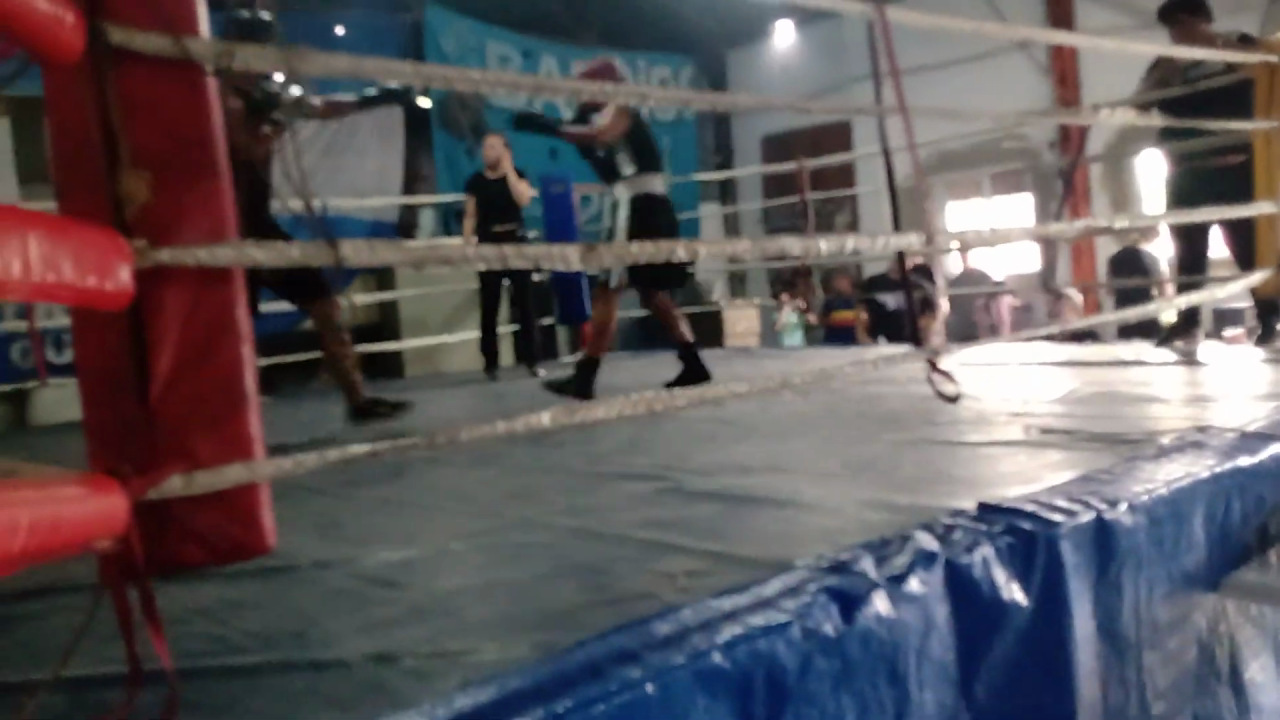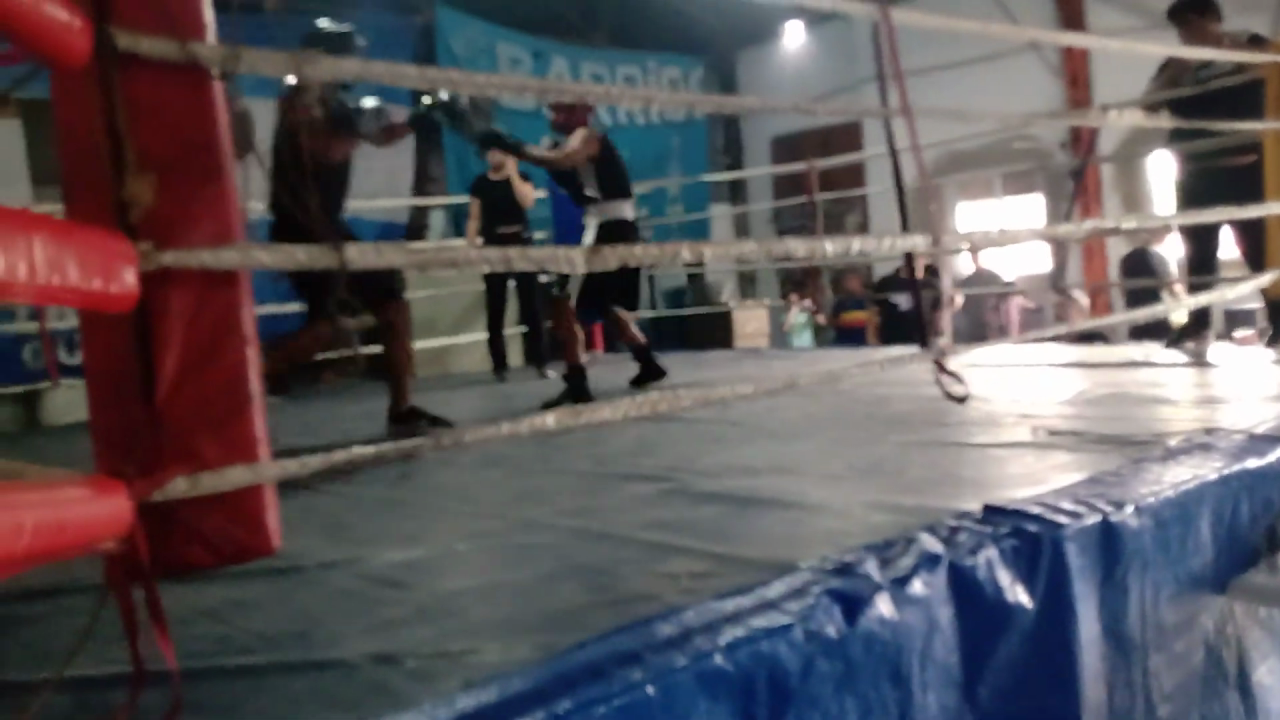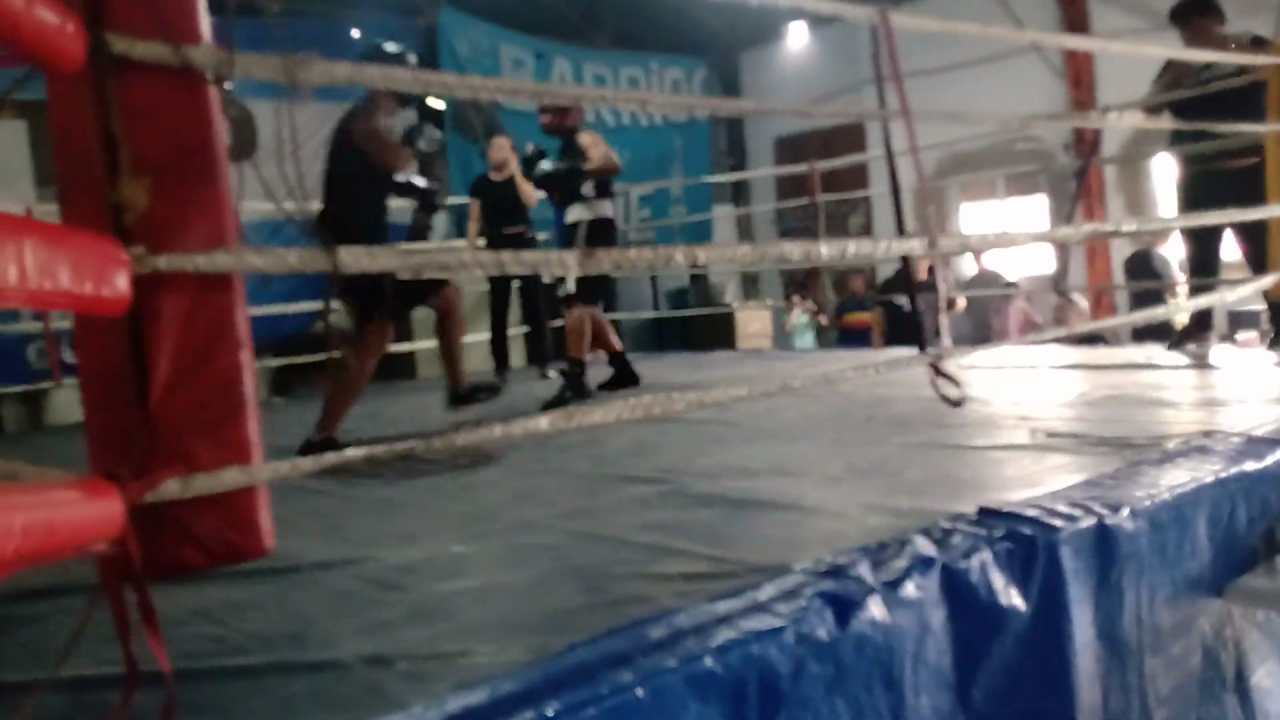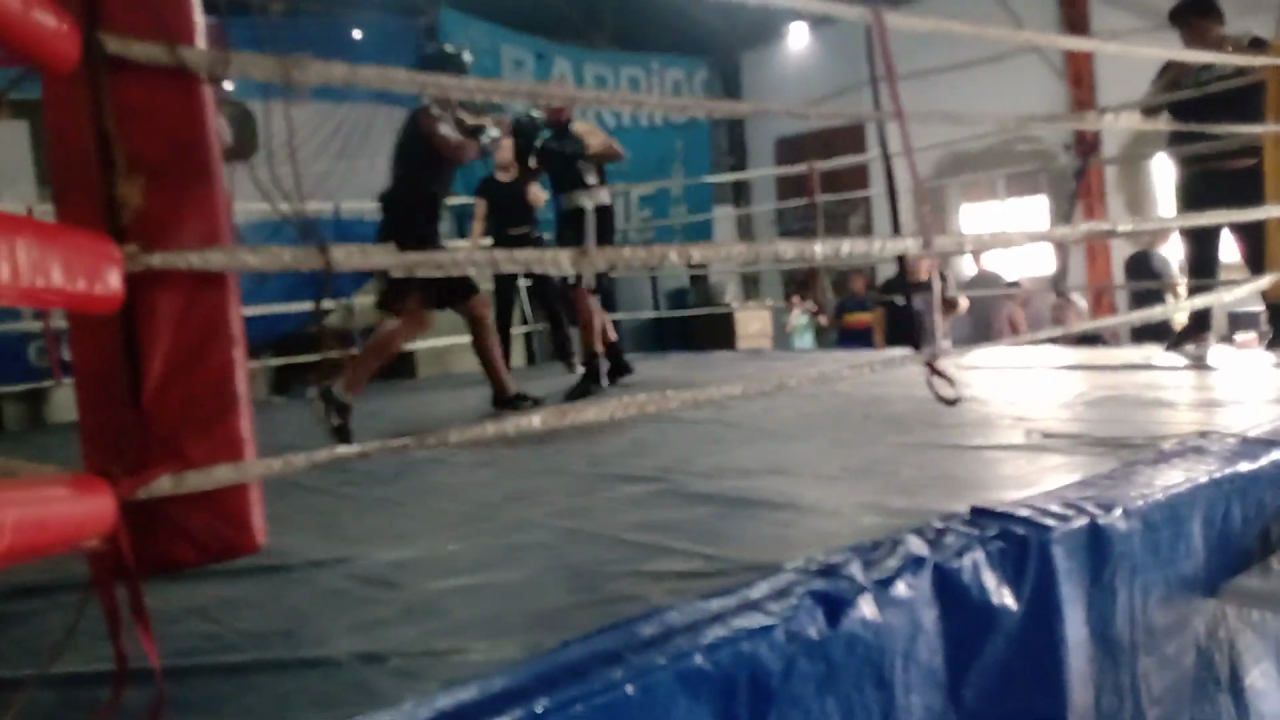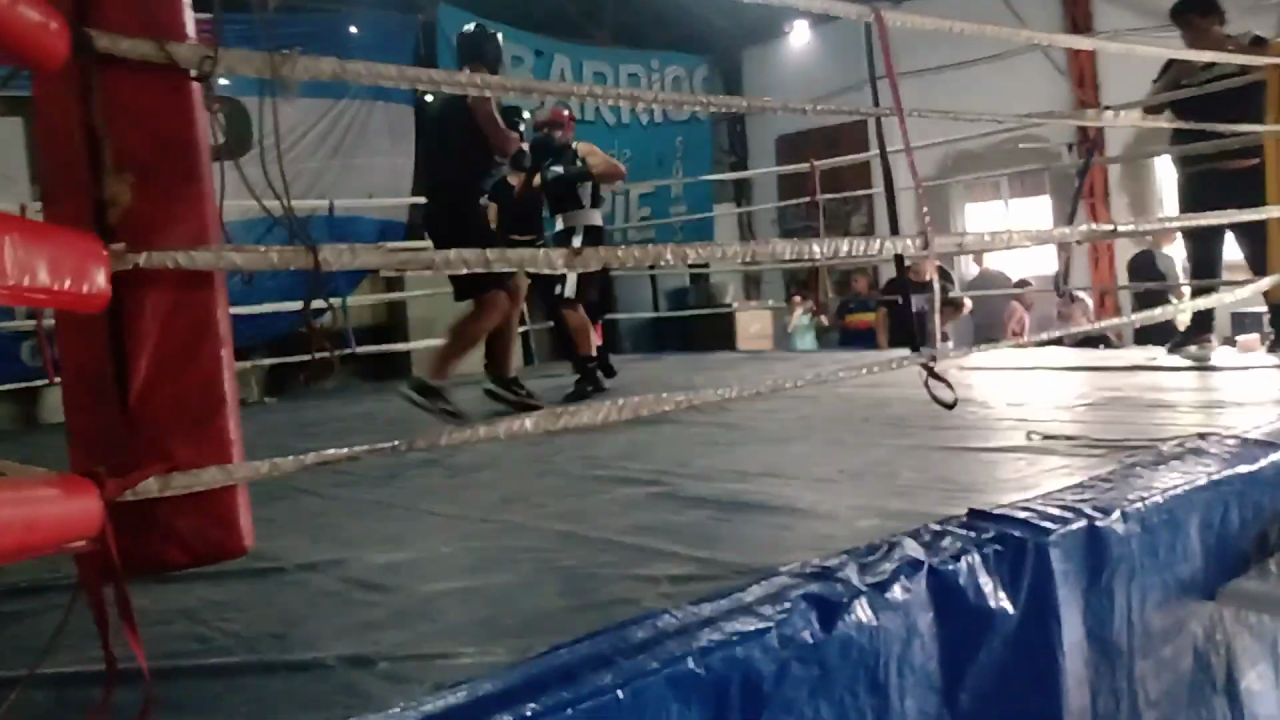
dt=0.2s
person 1, frame 1
left shoulder: (261, 93)
right shoulder: (225, 95)
left elbow: (321, 109)
right elbow: (253, 149)
left wrist: (370, 100)
right wrist: (280, 117)
left hip: (258, 223)
right hip: (237, 226)
left knee: (326, 309)
left ankle: (359, 400)
person 1, frame 2
left shoulder: (333, 103)
right shoulder: (302, 101)
left elbow: (379, 137)
right elbow: (331, 151)
right wrist: (357, 126)
left hip: (328, 226)
right hip: (304, 229)
left knee: (395, 310)
right knee: (326, 325)
left ankle: (403, 409)
person 1, frame 3
left shoulder: (380, 118)
right shoulder: (369, 119)
right elbow: (397, 162)
left wrist: (410, 185)
right wrist: (410, 143)
left hip: (371, 239)
right hip: (351, 242)
left knee: (449, 299)
right knee: (375, 335)
left ankle: (458, 386)
right ankle: (322, 436)
person 1, frame 4
left shoulder: (442, 114)
right shoulder: (433, 114)
right elbow: (462, 153)
right wrist: (479, 135)
left hip: (422, 235)
right hip: (408, 235)
left knee: (478, 309)
right knee: (412, 318)
left ankle: (504, 392)
right ankle: (341, 394)
person 1, frame 5
left shoulder: (450, 96)
right shoulder: (476, 93)
right elbow: (504, 145)
left wrist: (514, 149)
right wrist: (516, 134)
left hip: (458, 209)
right hip: (457, 210)
left knee: (510, 290)
right knee: (492, 300)
left ankle: (503, 377)
right ankle: (432, 381)
person 2, frame 1
left shoulder: (1236, 44)
right shoulder: (1168, 64)
right elbow: (1139, 104)
left wrist: (1219, 45)
right wrist: (1162, 73)
left hip: (1234, 168)
right hip: (1185, 173)
left knee: (1248, 245)
right knee: (1188, 250)
right ankle: (1188, 320)
person 2, frame 2
left shoulder: (1246, 43)
right shoulder: (1178, 64)
right elbow: (1148, 105)
left wrist: (1227, 45)
right wrist: (1173, 73)
left hip: (1244, 168)
right hip: (1196, 174)
right knee: (1198, 251)
right ankle: (1198, 322)
person 2, frame 3
left shoulder: (1248, 46)
right shoulder: (1179, 66)
right elbow: (1150, 108)
left wrist: (1230, 48)
right wrist: (1174, 76)
left hip: (1247, 171)
right hip: (1198, 176)
right knee: (1200, 253)
right ankle: (1200, 323)
person 2, frame 4
left shoulder: (1247, 45)
right shoulder: (1178, 66)
right elbow: (1148, 109)
left wrist: (1225, 49)
right wrist: (1173, 77)
left hip: (1245, 171)
right hip: (1196, 177)
left knee: (1260, 248)
right knee: (1199, 254)
right ankle: (1198, 324)
person 2, frame 5
left shoulder: (1248, 44)
right shoulder: (1178, 63)
right elbow: (1149, 108)
left wrist: (1222, 48)
right wrist: (1174, 74)
left hip: (1246, 171)
right hip: (1196, 177)
right knee: (1201, 255)
right ankle: (1201, 326)
person 3, frame 1
left shoulder: (618, 111)
right shoulder: (616, 117)
left elbow: (599, 135)
right elbow: (606, 162)
left wrist: (551, 127)
right wrist: (577, 131)
left hip: (639, 207)
right hip: (654, 208)
left knee: (606, 291)
right knee: (656, 293)
left ankle: (584, 376)
right ankle: (693, 366)
person 3, frame 2
left shoulder: (586, 137)
right shoulder: (594, 142)
left elbow: (560, 160)
right elbow: (577, 184)
left wrist: (512, 145)
left hip: (607, 230)
right hip: (621, 229)
left knee: (564, 305)
right knee: (607, 307)
left ankle: (577, 384)
right ankle: (647, 362)
person 3, frame 3
left shoulder: (585, 139)
right shoulder: (561, 149)
left elbow: (612, 164)
right elbow: (557, 196)
left wrist: (567, 169)
right wrist: (538, 170)
left hip: (591, 224)
right hip: (578, 227)
left knee: (576, 300)
right knee: (587, 304)
left ankle: (575, 379)
right ankle: (623, 369)
person 3, frame 4
left shoulder: (580, 130)
right shoulder: (549, 141)
left elbow: (615, 152)
left wrist: (574, 151)
left hip: (591, 212)
right hip: (571, 214)
left knee: (582, 290)
right knee: (585, 291)
left ankle: (592, 370)
right ankle: (616, 358)
person 3, frame 5
left shoulder: (582, 151)
right shoulder: (546, 164)
left elbow: (619, 172)
right elbow: (523, 193)
left wrist: (580, 174)
left hip: (584, 231)
right hip: (564, 235)
left knee: (568, 300)
right knee: (571, 302)
left ankle: (590, 372)
right ankle: (597, 359)
person 4, frame 1
left shoulder: (517, 175)
right shoulder: (475, 181)
left elbow: (524, 200)
right elbow: (470, 216)
left wrist: (508, 169)
right wrist: (467, 245)
left hip: (515, 241)
right hip: (488, 244)
left knee: (524, 302)
right knee: (489, 306)
left ankle: (531, 359)
right ankle: (491, 363)
person 4, frame 2
left shoulder: (520, 177)
right shoulder: (479, 183)
left elbow: (527, 202)
right elbow: (474, 218)
left wrist: (513, 172)
right wrist: (471, 247)
left hip: (520, 242)
right hip: (493, 246)
left knee: (531, 304)
right knee: (495, 308)
left ankle: (540, 361)
right ankle: (499, 365)
person 4, frame 3
left shoulder: (521, 177)
right shoulder: (480, 184)
left elbow: (531, 201)
right elbow: (474, 220)
left wrist: (515, 170)
right wrist: (472, 248)
left hip: (524, 243)
right hip: (497, 247)
left knee: (534, 304)
right knee: (499, 308)
left ankle: (542, 361)
right ankle: (501, 365)
person 4, frame 4
left shoulder: (526, 179)
right shoulder: (486, 185)
left elbow: (538, 202)
right elbow: (479, 220)
left wrist: (523, 171)
left hip: (531, 244)
right hip: (504, 248)
left knee: (549, 302)
right knee: (504, 308)
left ankle: (567, 355)
right ankle: (503, 362)
person 4, frame 5
left shoulder: (538, 182)
right shoulder: (498, 187)
right elbow: (492, 223)
left wrist: (537, 185)
left hip: (536, 249)
right hip: (507, 251)
